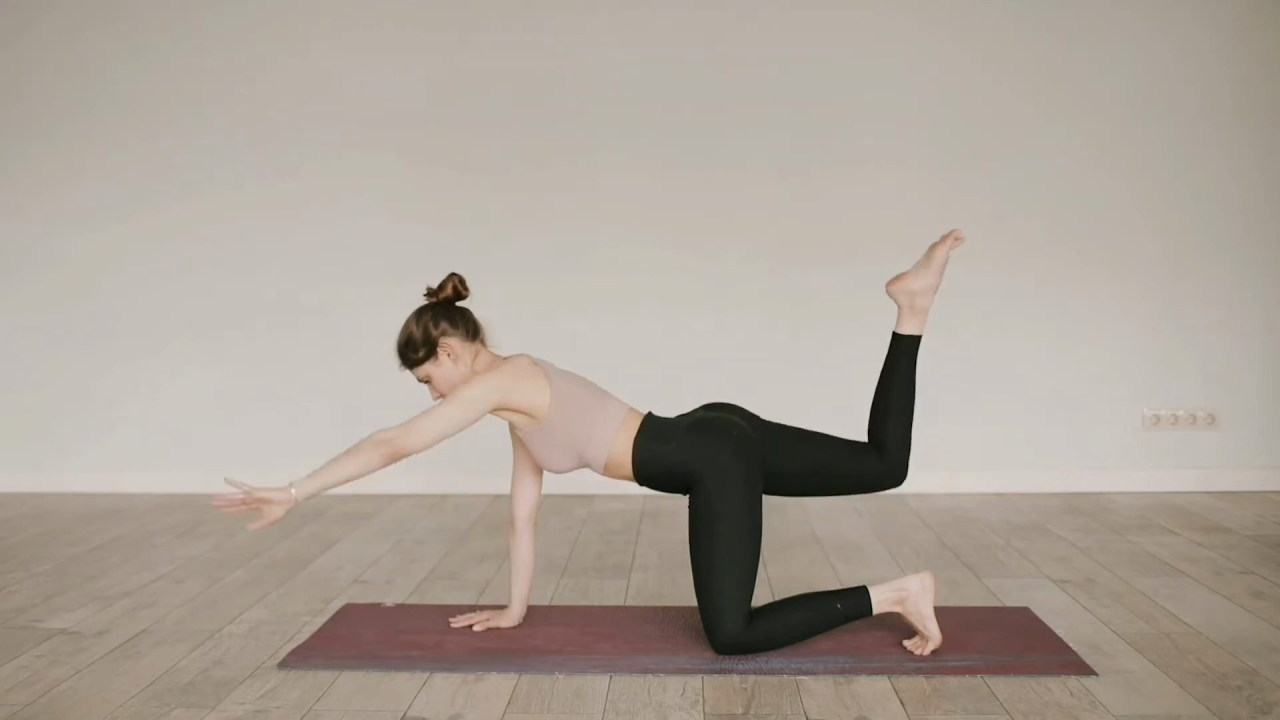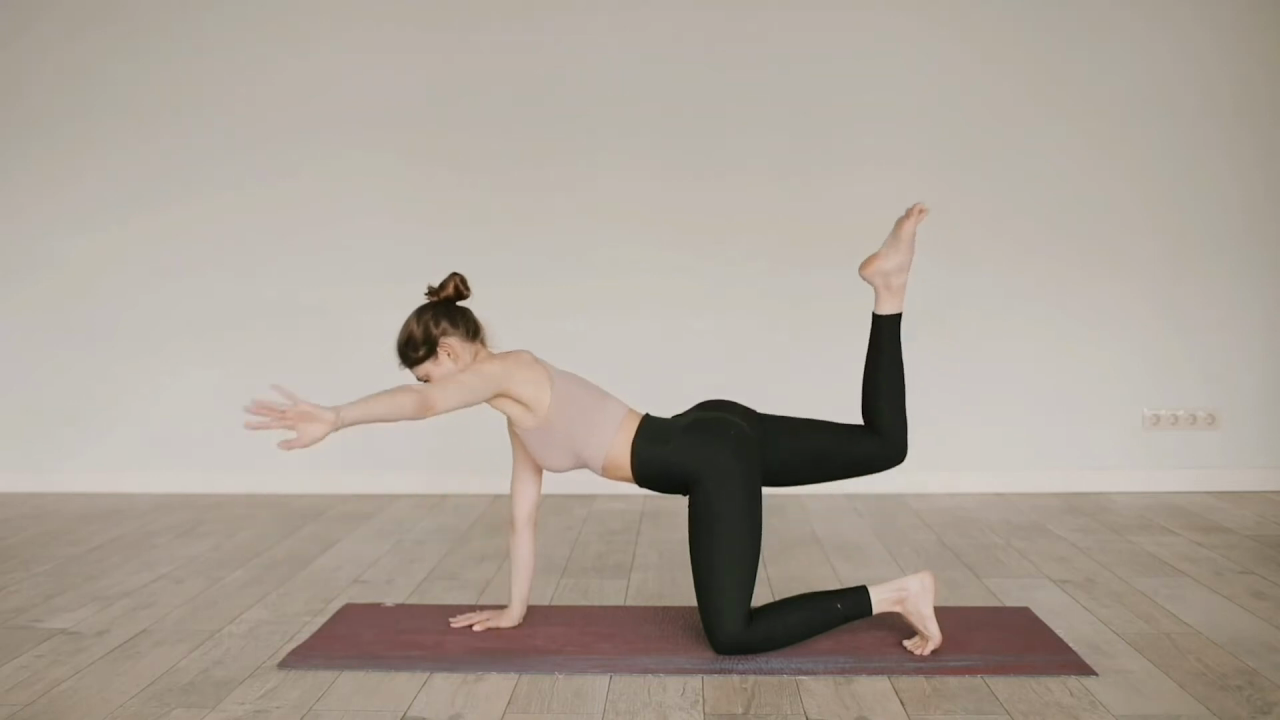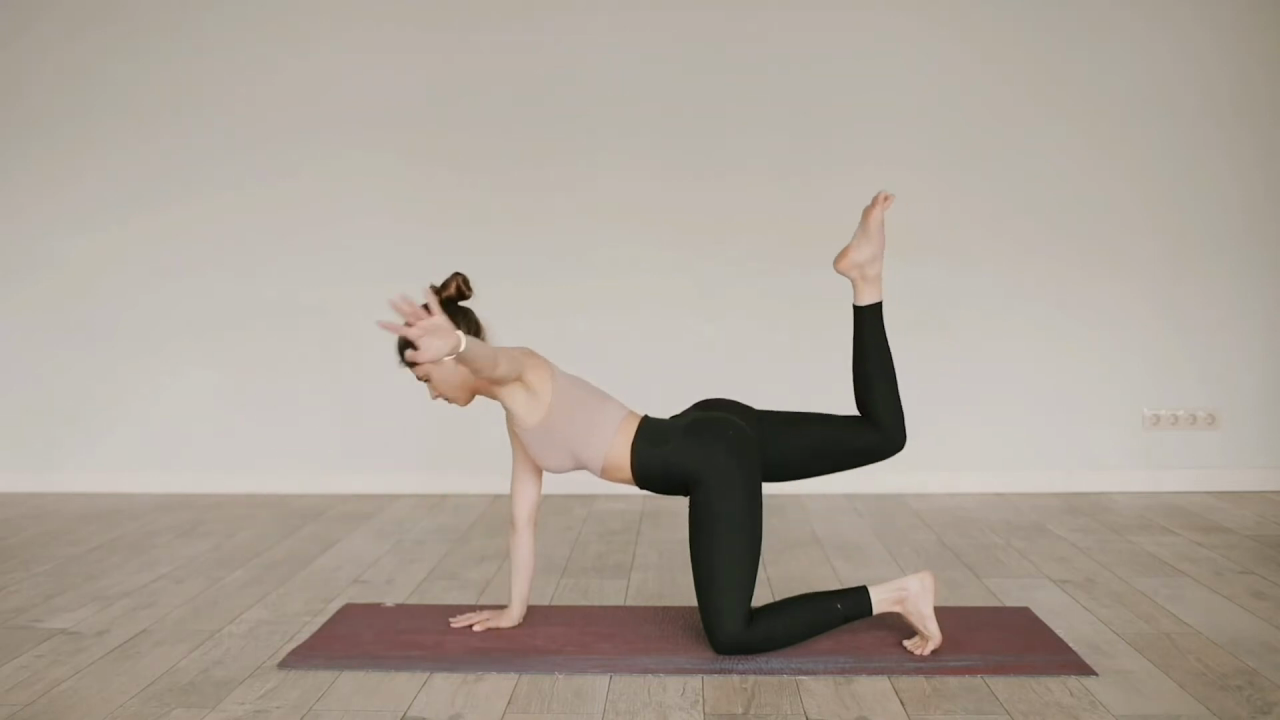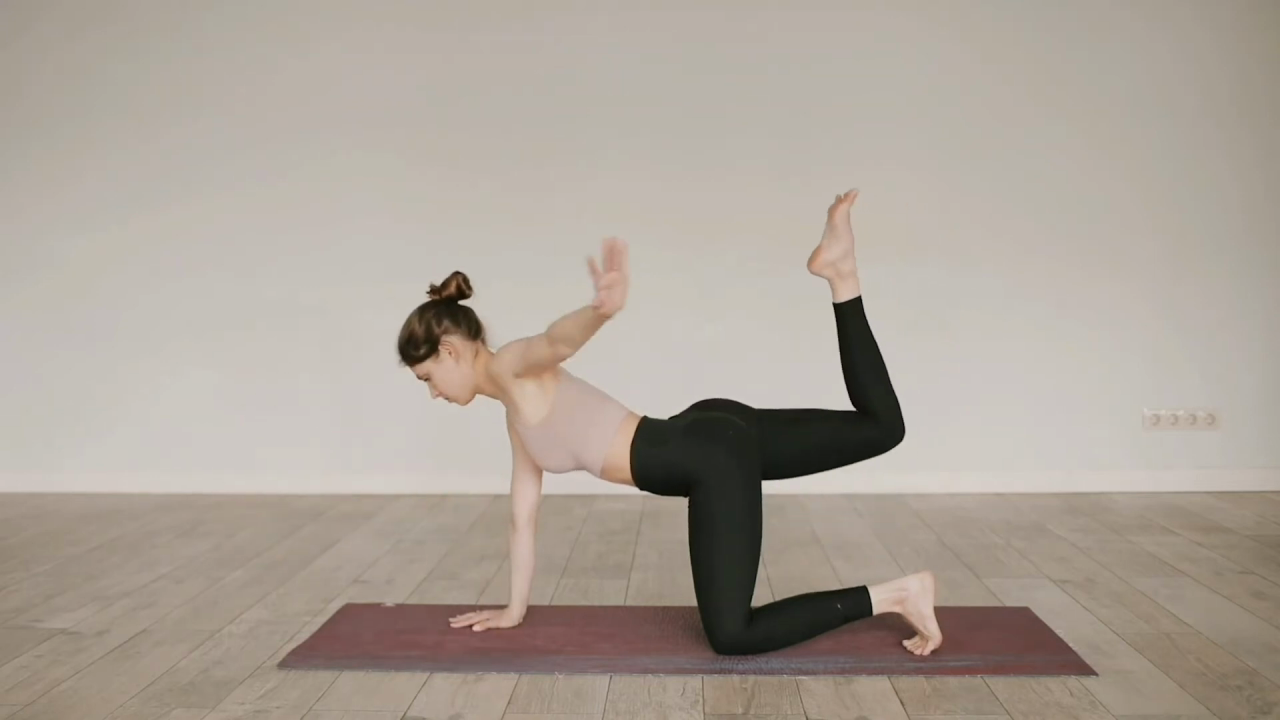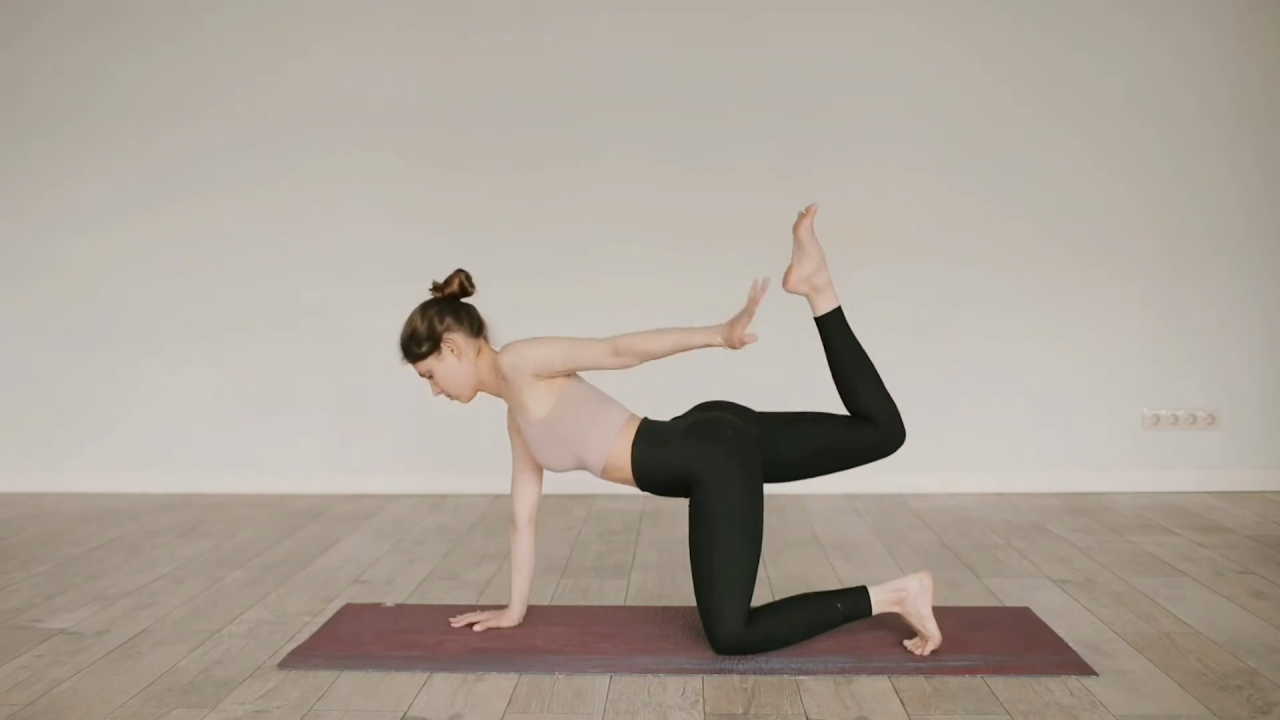
dt=0.2s
person 1, frame 1
left shoulder: (500, 380)
right shoulder: (517, 396)
left elbow: (403, 439)
right elbow: (524, 514)
left wrist: (298, 489)
right wrist: (515, 609)
left hip: (715, 460)
right hip: (719, 442)
left knee: (731, 634)
right knee: (883, 466)
left ankle: (890, 595)
right ankle: (912, 307)
person 1, frame 2
left shoulder: (510, 371)
right shoulder: (517, 401)
left elbow: (427, 404)
right elbow: (524, 512)
left wrist: (335, 417)
right wrist: (513, 608)
left hip: (714, 458)
right hip: (712, 437)
left knee: (728, 633)
right knee: (882, 446)
left ankle: (888, 595)
right ankle: (884, 286)
person 1, frame 3
left shoulder: (513, 370)
right shoulder: (516, 413)
left elbow: (492, 365)
right elbow: (524, 515)
left wrist: (458, 351)
right wrist: (514, 608)
left hip: (714, 457)
right hip: (716, 439)
left knee: (731, 634)
right knee: (884, 435)
left ankle: (893, 595)
right ankle: (863, 277)
person 1, frame 4
left shoulder: (511, 367)
right shoulder: (517, 412)
left elbow: (559, 340)
right elbow: (524, 515)
left wrist: (599, 310)
right wrist: (515, 608)
left hip: (714, 457)
right hip: (715, 441)
left knee: (732, 635)
right knee: (882, 428)
left ankle: (891, 596)
right ankle: (839, 274)
person 1, frame 5
left shoulder: (518, 362)
right shoulder: (517, 410)
left elbow: (620, 349)
right elbow: (524, 514)
left wrist: (715, 335)
right wrist: (514, 608)
left hip: (715, 457)
right hip: (712, 446)
left knee: (731, 636)
right knee: (882, 433)
left ankle: (890, 595)
